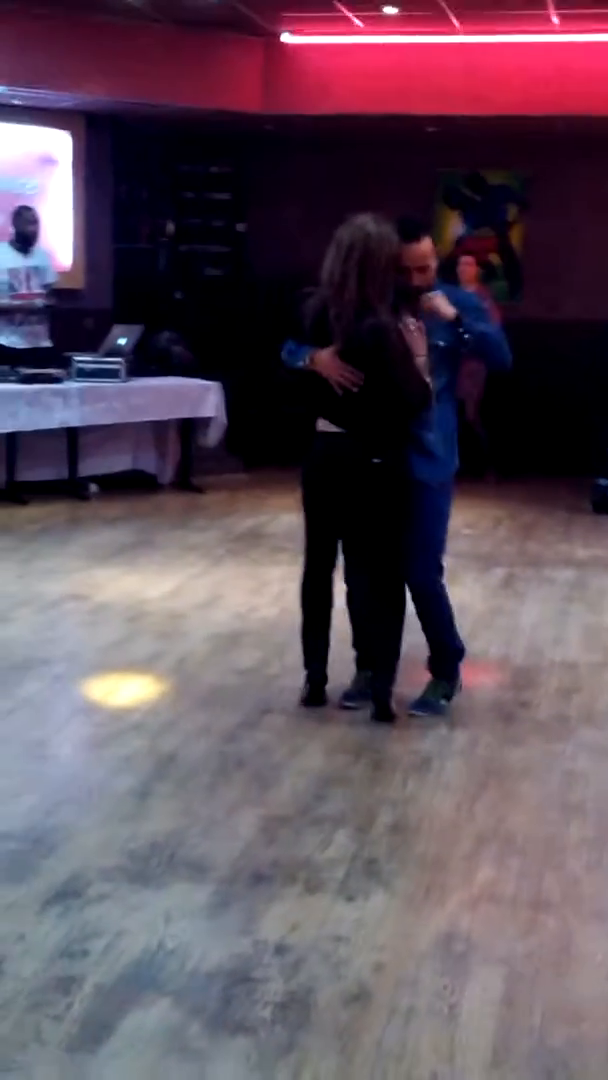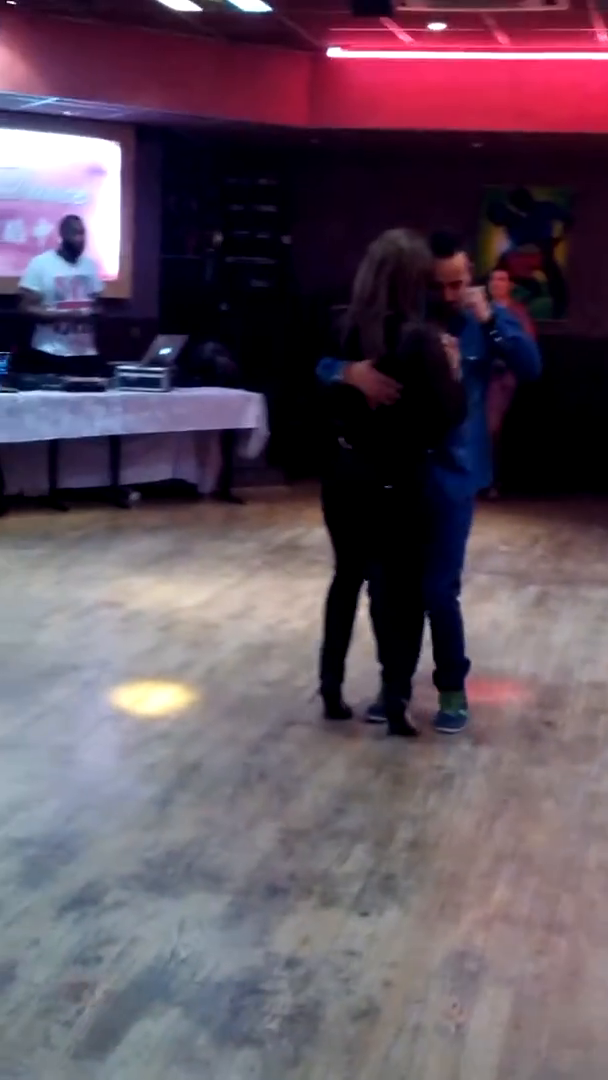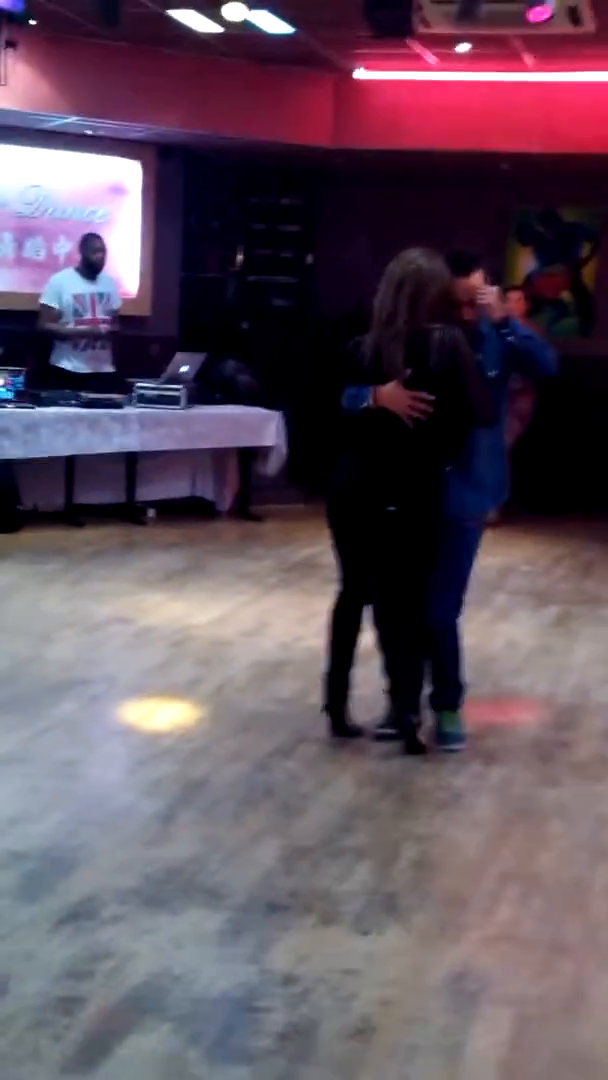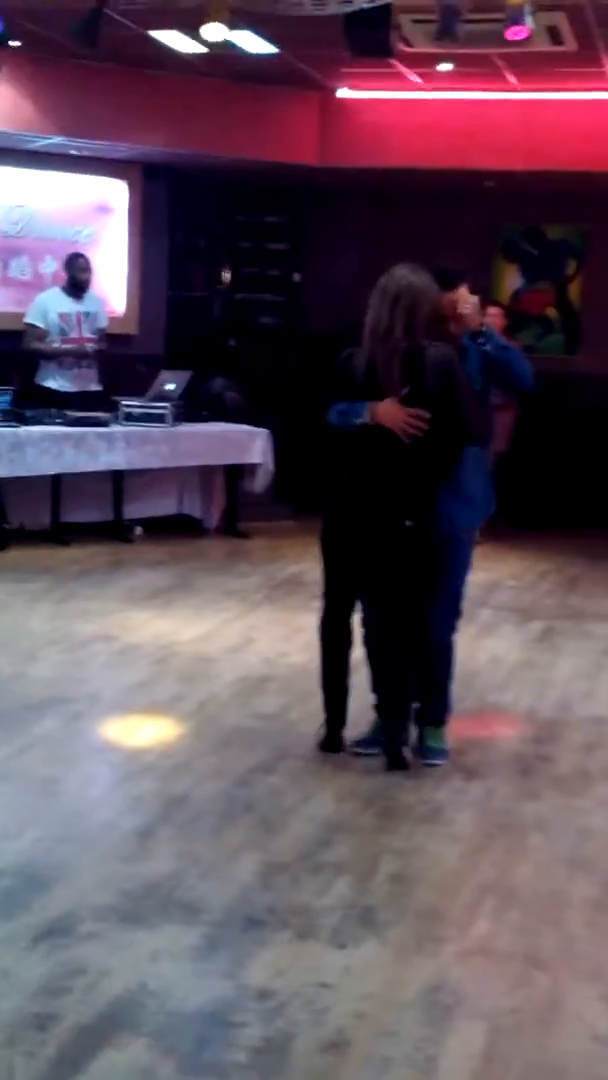
dt=0.2s
person 1, frame 1
left shoulder: (316, 311)
right shoulder: (377, 327)
right elbow: (414, 400)
right wrist: (417, 358)
left hip: (323, 455)
right hip: (371, 462)
left knee: (318, 563)
right knee: (377, 574)
left ankle: (315, 676)
right ankle: (381, 689)
person 1, frame 2
left shoulder: (346, 325)
right shoulder: (415, 336)
left elbow: (327, 384)
right elbow: (452, 408)
right wrist: (446, 366)
left hip: (343, 471)
right hip: (391, 480)
left knee: (348, 575)
right knee: (399, 587)
left ankle: (331, 687)
right ankle: (397, 699)
person 1, frame 3
left shoulder: (364, 350)
right shoulder: (444, 344)
left elbow: (345, 414)
right elbow: (481, 412)
left hip: (350, 490)
right hip: (403, 499)
left knee: (354, 593)
right knee: (402, 605)
left ankle: (337, 704)
right ankle: (407, 717)
person 1, frame 4
left shoulder: (354, 365)
right shoulder: (438, 362)
left elbow: (335, 428)
right elbow: (475, 430)
left hip: (347, 504)
right hip: (399, 514)
left knee: (340, 609)
right knee: (395, 620)
left ankle: (335, 721)
right ankle: (393, 735)
person 2, frame 1
left shoulder: (459, 302)
left elbow: (501, 358)
right elbow: (291, 348)
left wrist: (456, 319)
right wrist: (314, 357)
left hip: (427, 460)
left knee: (422, 573)
left ankle: (446, 673)
right ankle: (369, 666)
person 2, frame 2
left shoulder: (487, 320)
left elbow: (531, 367)
right elbow: (325, 365)
left wrist: (490, 320)
right wrist: (349, 372)
left hip: (455, 473)
left knee: (438, 587)
left ankle: (452, 685)
person 2, frame 3
left shoulder: (499, 337)
left elbow: (546, 367)
right elbow: (349, 395)
left wrist: (505, 321)
right wrist: (379, 394)
left hip: (467, 491)
left knee: (440, 605)
left ankle: (448, 704)
person 2, frame 4
left shoulder: (480, 351)
left elbow: (523, 381)
right elbow: (338, 412)
left wrist: (482, 331)
right wrist: (373, 411)
left hip: (456, 507)
left knee: (437, 620)
left ankle: (433, 719)
